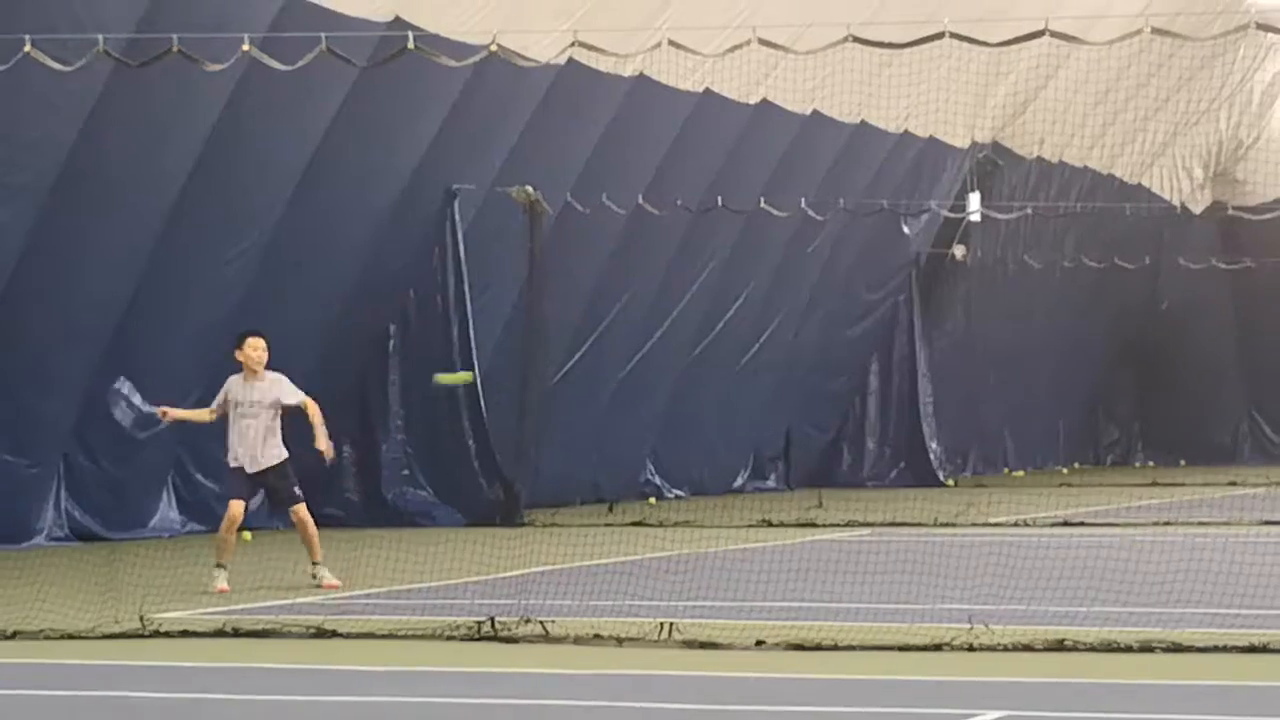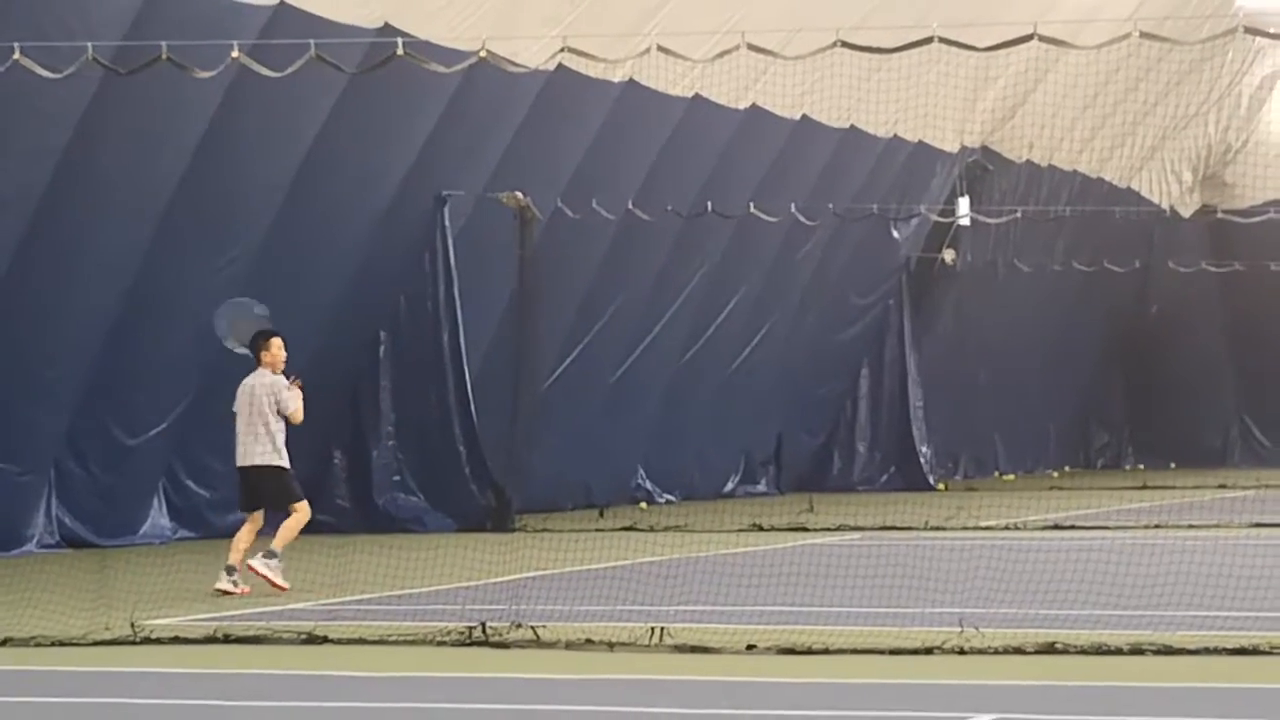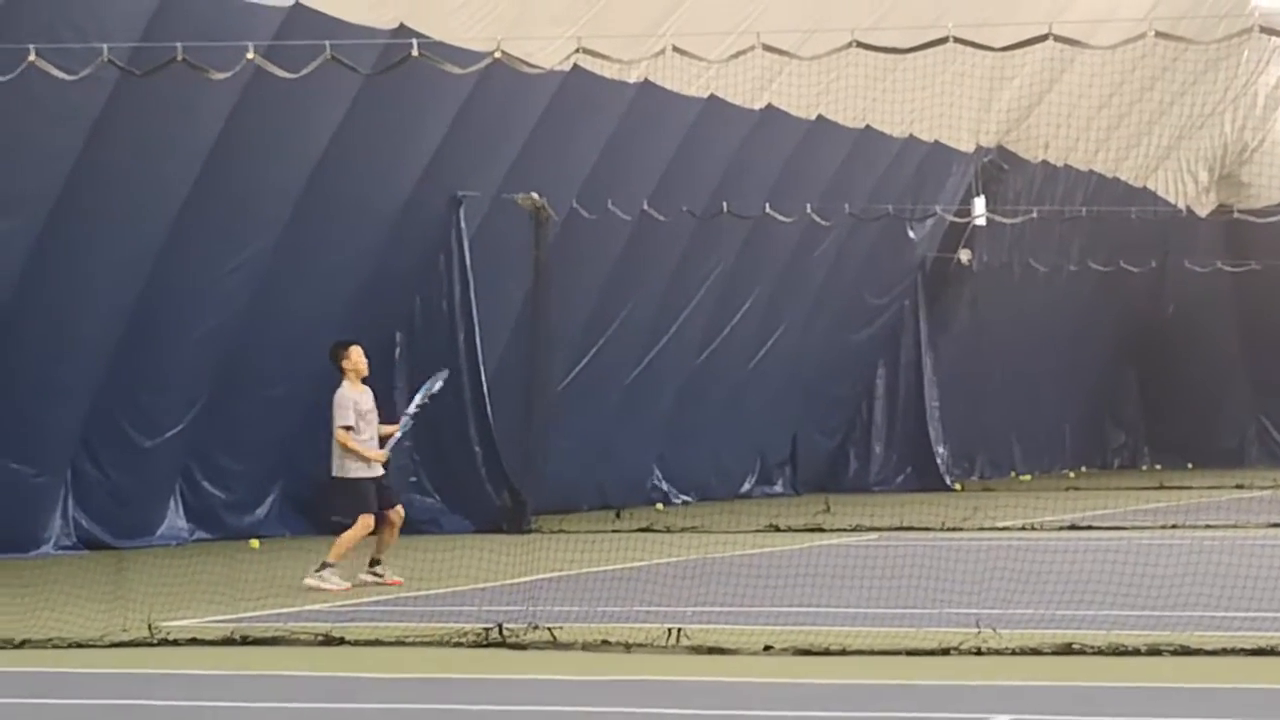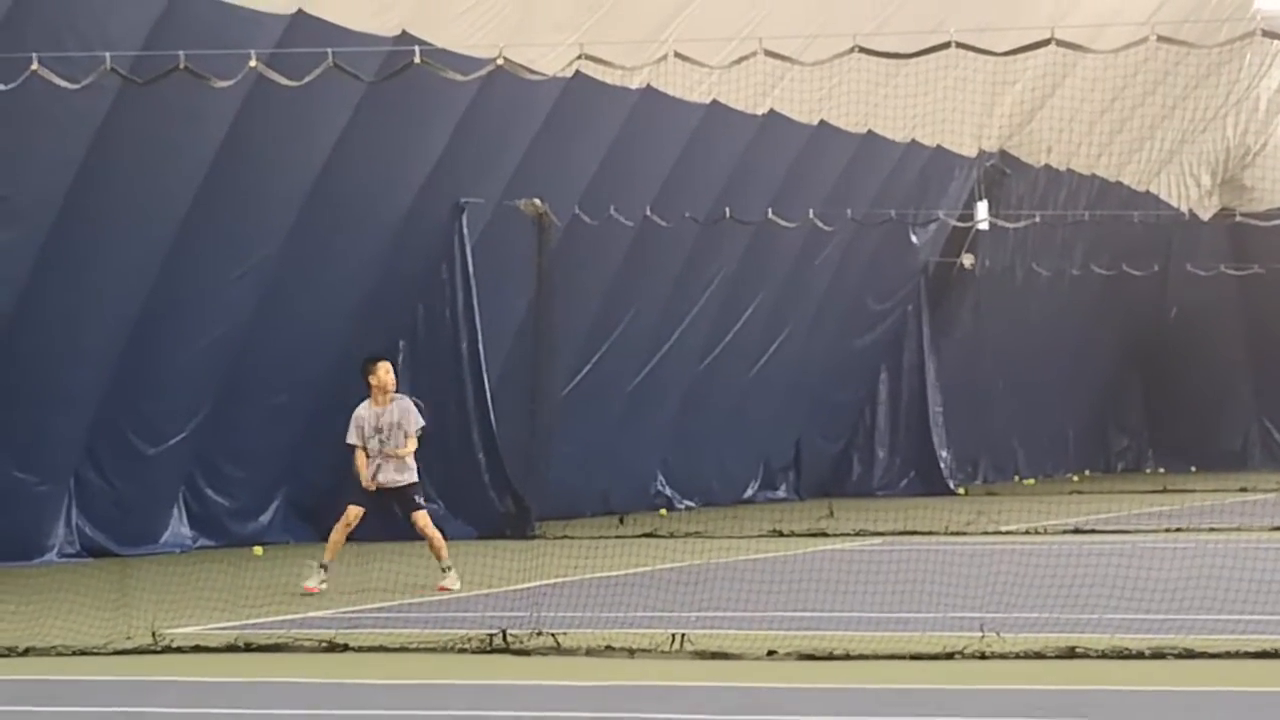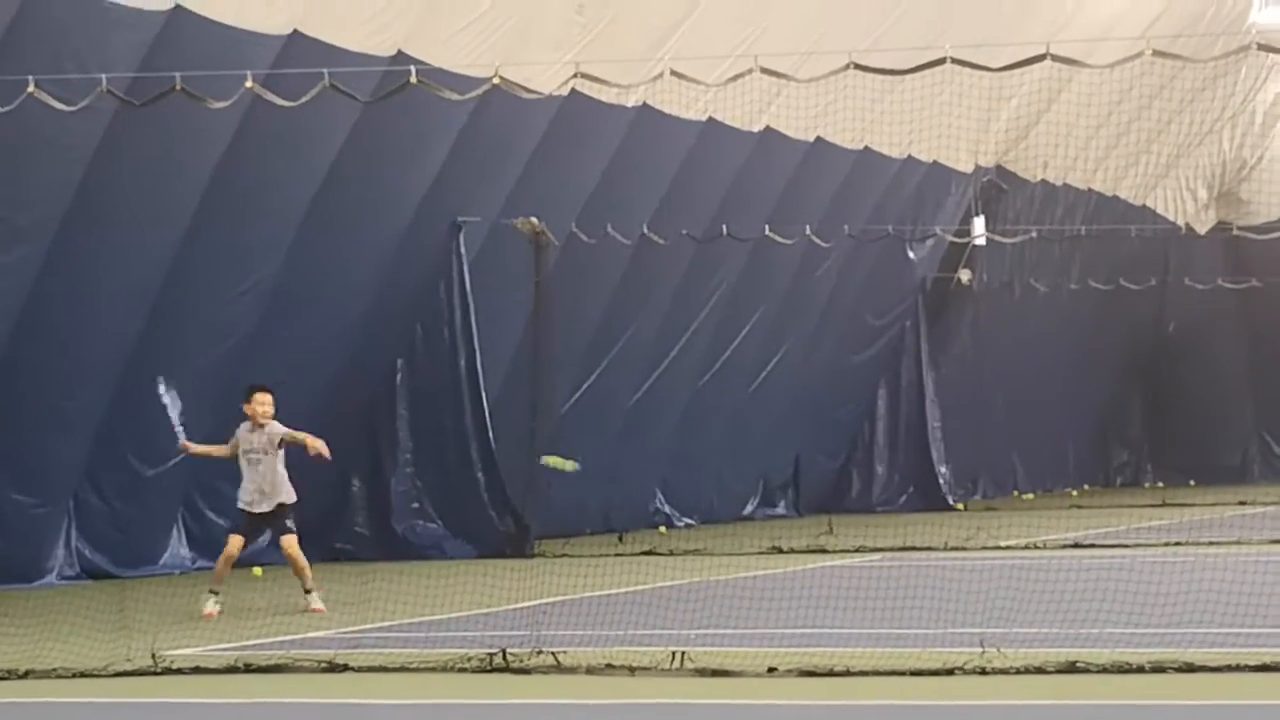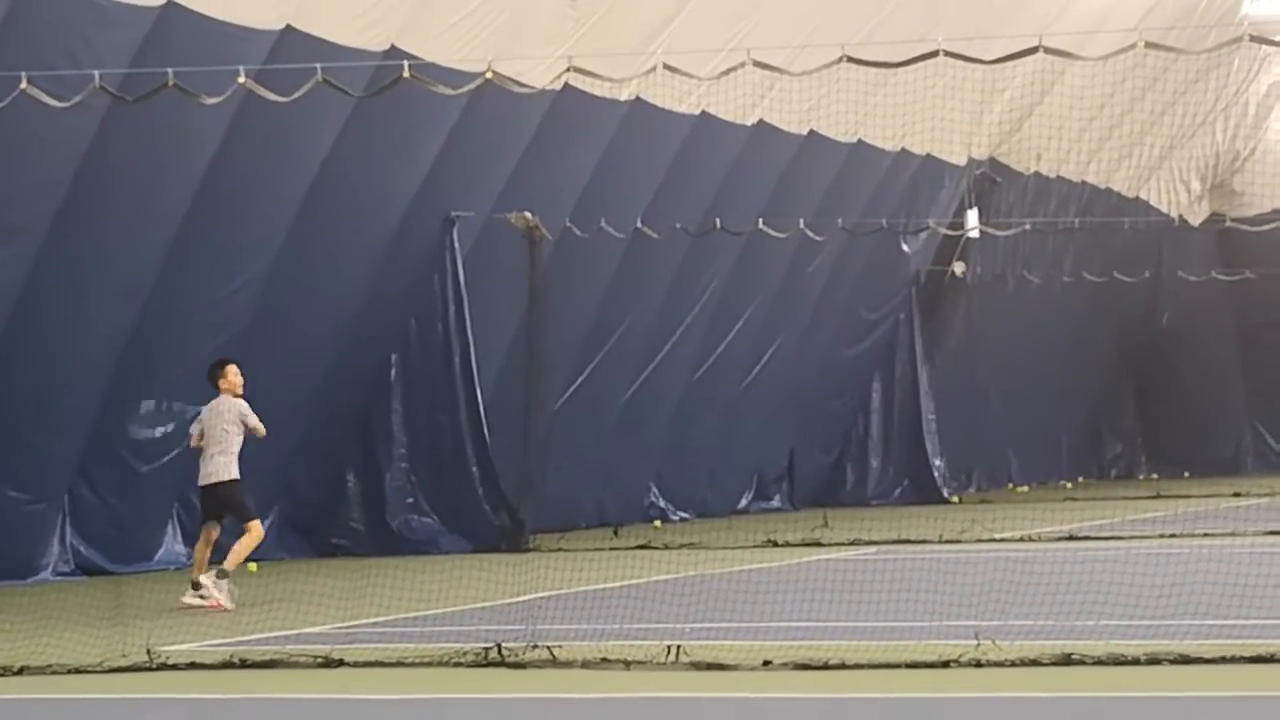
dt=0.7s
person 1, frame 1
left shoulder: (277, 382)
right shoulder: (232, 385)
left elbow: (310, 405)
right elbow: (213, 414)
left wrist: (321, 435)
right wrist: (177, 414)
left hip: (274, 461)
right hip: (241, 463)
left knee: (302, 517)
right knee: (234, 515)
left ankle: (318, 569)
right ankle: (220, 570)
person 1, frame 2
left shoulder: (246, 385)
right shoulder: (277, 383)
right elbow: (296, 417)
right wrist: (295, 396)
left hip: (246, 461)
right hip: (270, 461)
left knee: (253, 521)
right knee: (301, 511)
left ankle: (229, 575)
right ankle: (269, 558)
person 1, frame 3
left shoulder: (366, 392)
right shoulder: (345, 396)
right elbow: (341, 436)
left wrist: (395, 428)
right wrist: (368, 454)
left hip: (373, 470)
right hip: (352, 471)
left knee: (396, 516)
right knee: (365, 525)
left ankle: (375, 568)
right ankle: (322, 572)
person 1, frame 4
left shoulder: (404, 404)
right shoulder: (360, 413)
left elbow: (413, 440)
right elbow: (359, 450)
left wrist: (404, 452)
right wrist: (364, 477)
left hip: (404, 478)
right hip: (370, 478)
left knee: (424, 525)
right knee: (349, 519)
left ankle: (448, 571)
right ankle: (321, 573)
person 1, frame 5
left shoulder: (275, 429)
right shoulder: (242, 430)
left elbow: (297, 436)
right elbow: (228, 451)
left wrist: (314, 442)
right wrist: (195, 448)
left hip: (279, 502)
right hip: (249, 504)
left knee: (291, 550)
right knee: (231, 551)
left ankle: (310, 594)
right ankle: (213, 596)
person 1, frame 6
left shoulder: (207, 410)
right shoulder: (238, 405)
left elbow: (194, 442)
right elbow: (260, 432)
right wrist: (246, 427)
left hip: (206, 479)
right hip: (225, 478)
left knee: (209, 534)
right knee: (255, 531)
left ankle: (196, 589)
right ankle: (220, 577)
